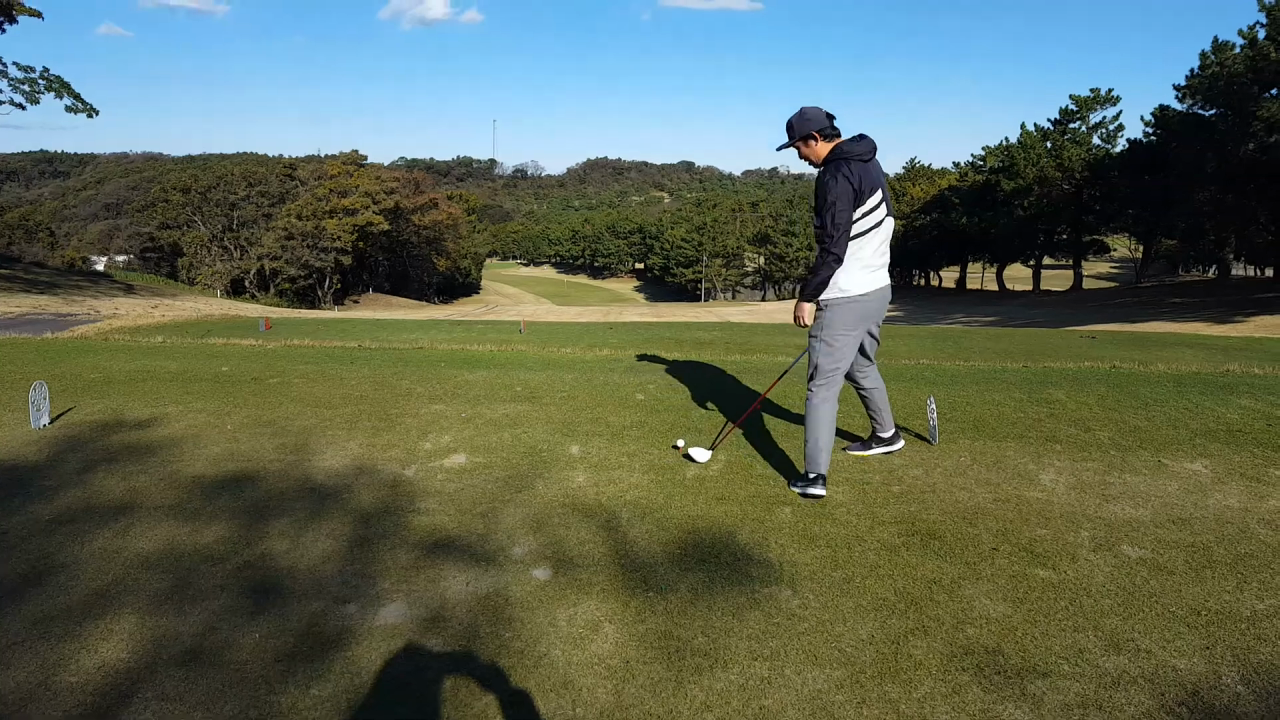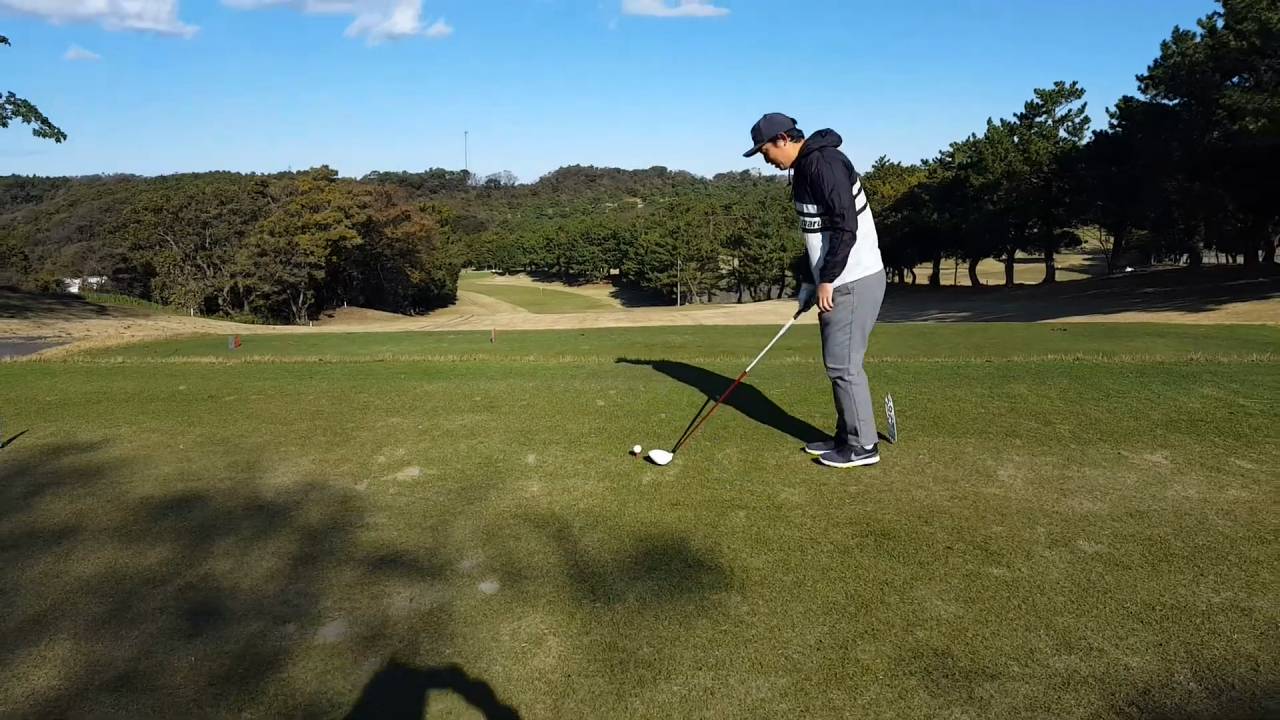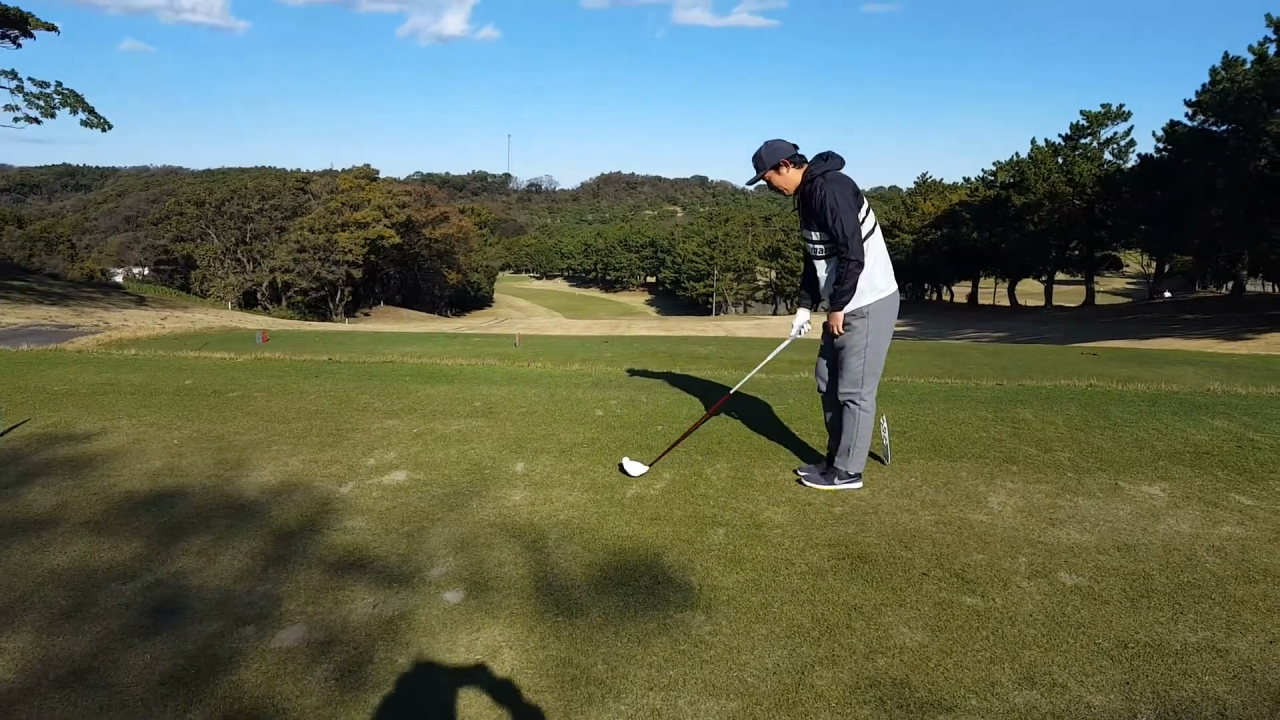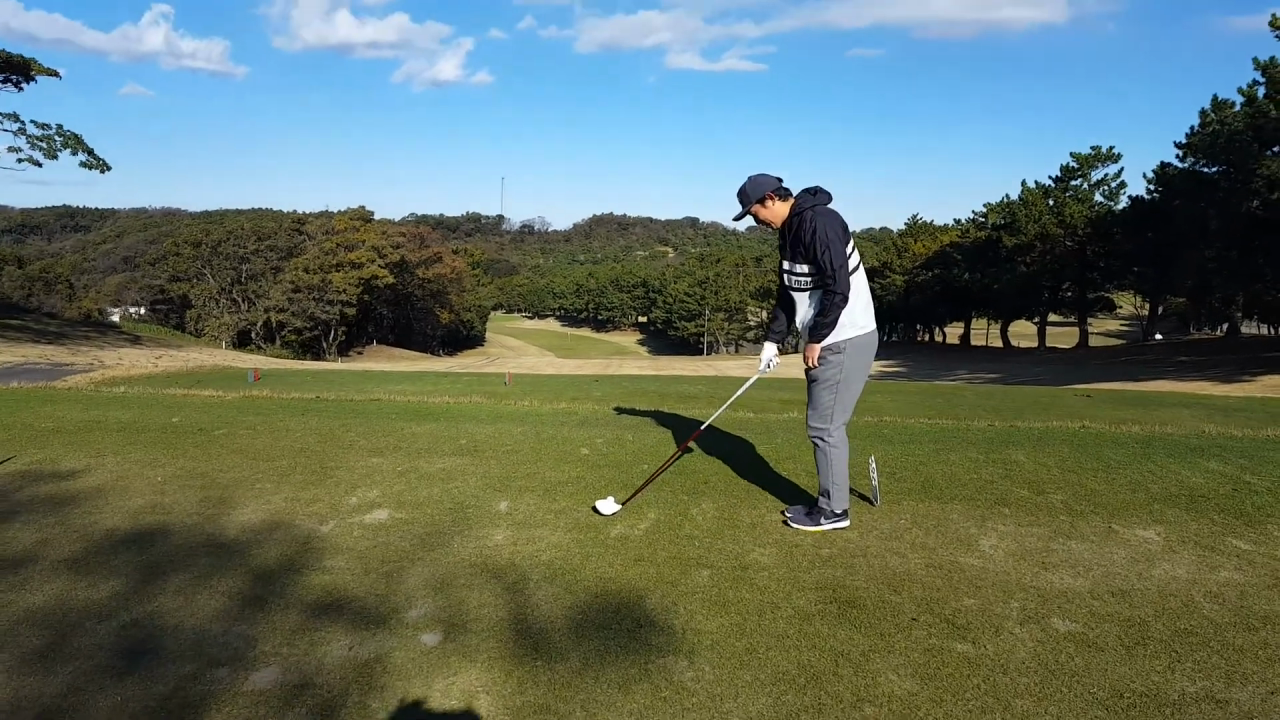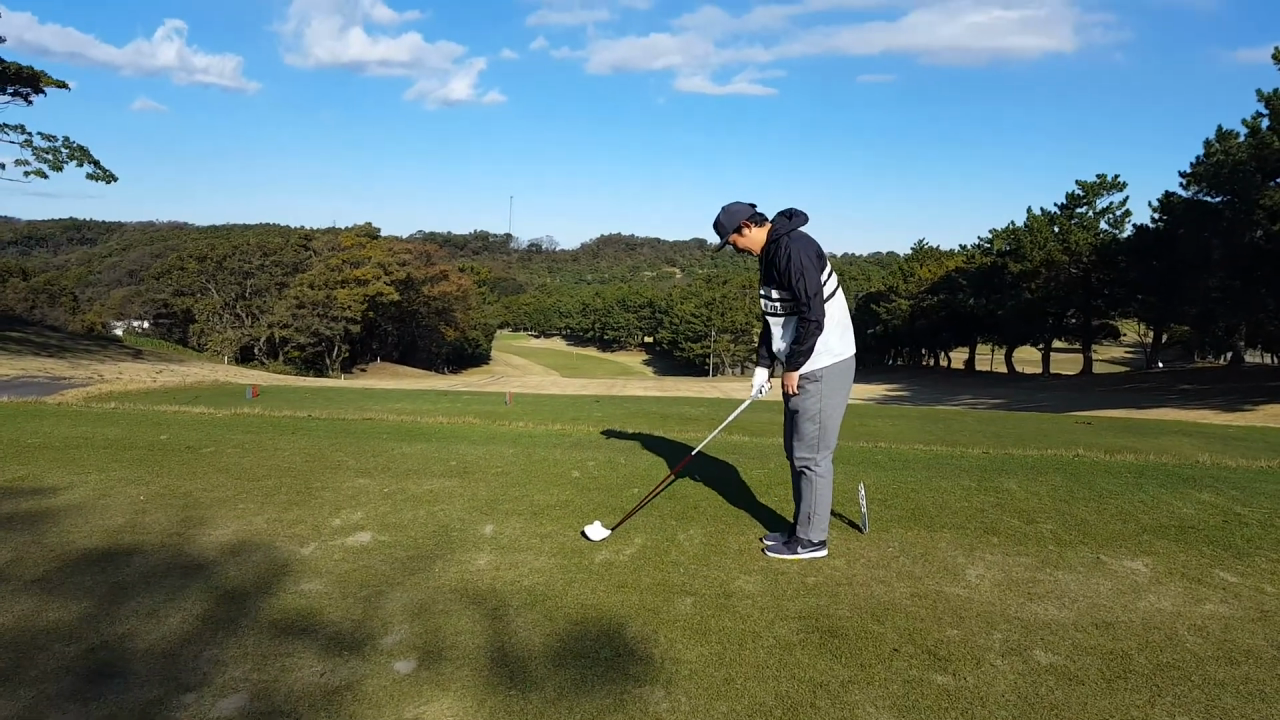
dt=0.5s
person 1, frame 1
left shoulder: (835, 177)
right shoulder: (867, 164)
left elbow: (832, 247)
left wrist: (807, 297)
left hip: (844, 296)
right hip: (877, 287)
left knee: (824, 385)
right knee: (861, 366)
left ankle: (815, 476)
right ankle: (886, 434)
person 1, frame 2
left shoulder: (826, 163)
right shoulder: (804, 171)
left elbow: (847, 228)
left wrist: (826, 280)
right wrist: (810, 281)
left hip: (854, 281)
right hip: (839, 280)
left knee: (844, 364)
right knee: (839, 362)
left ankle: (863, 446)
right ankle: (847, 436)
person 1, frame 3
left shoulder: (831, 189)
right shoulder: (807, 195)
left elbow: (853, 255)
right elbow: (814, 257)
left wrist: (837, 308)
right wrist: (806, 306)
left hip: (867, 303)
right hip: (845, 303)
left knee: (855, 390)
right knee: (828, 380)
left ankle: (848, 470)
right ankle: (837, 456)
person 1, frame 4
left shoulder: (820, 223)
right shoulder: (789, 231)
left elbow: (838, 290)
right elbow: (787, 292)
left wrist: (814, 339)
right wrist: (772, 340)
left hip: (845, 340)
right hip: (826, 339)
left knee: (825, 425)
right knee: (824, 424)
left ankle: (832, 511)
right ankle: (830, 501)
person 1, frame 5
left shoulder: (794, 249)
right shoulder: (771, 254)
left elbow: (813, 317)
right elbow: (774, 316)
left wrist: (792, 367)
right wrist: (763, 365)
left hip: (823, 366)
right hip: (803, 365)
left knee: (811, 455)
right knee: (796, 451)
left ankle: (812, 539)
right ankle: (802, 526)
